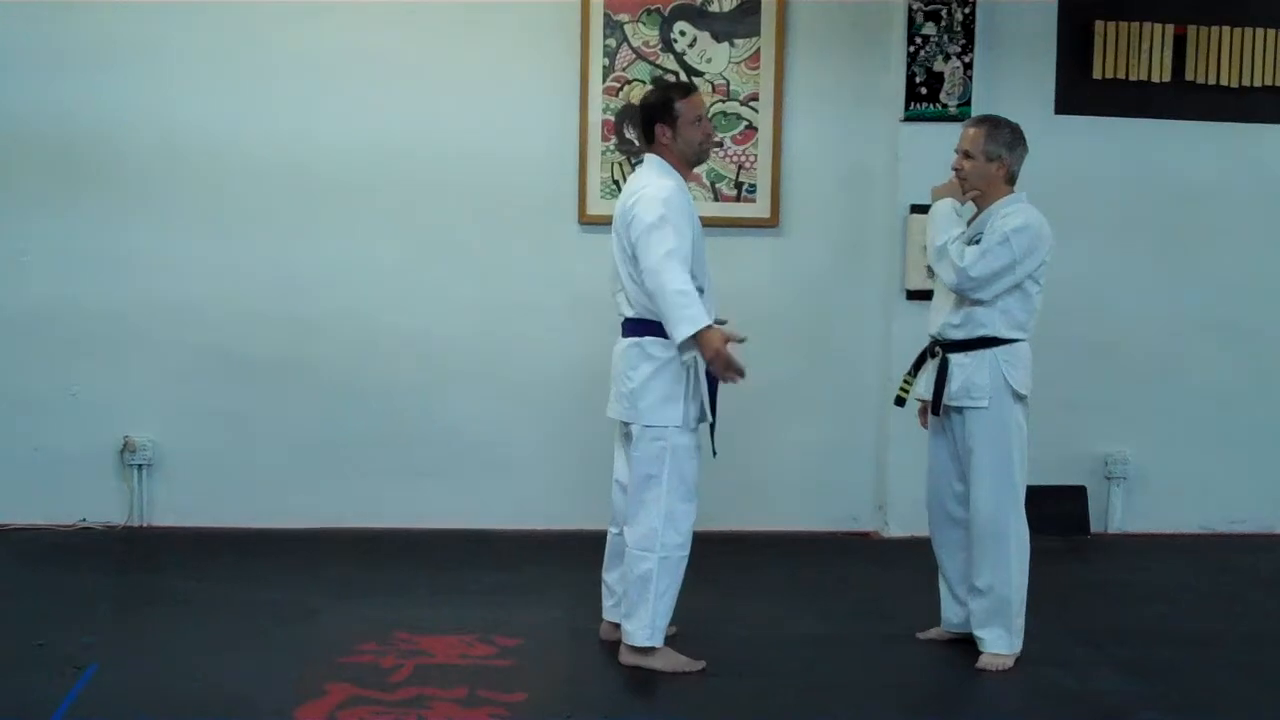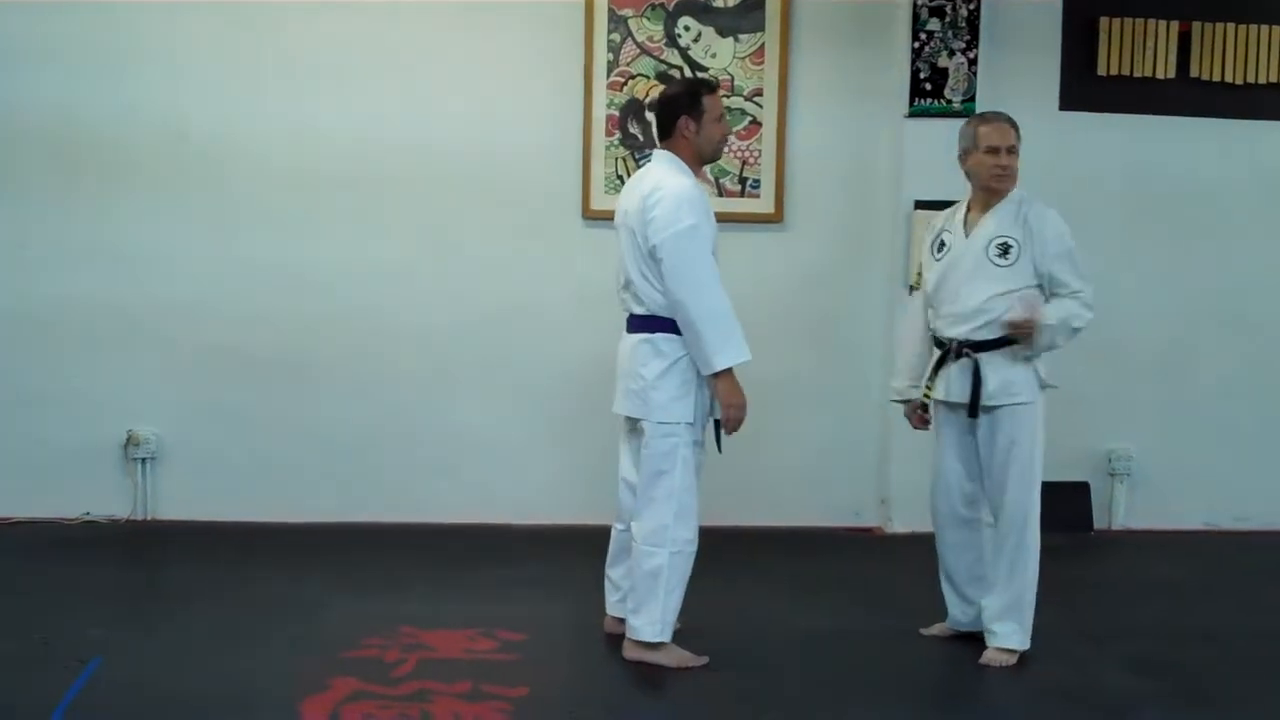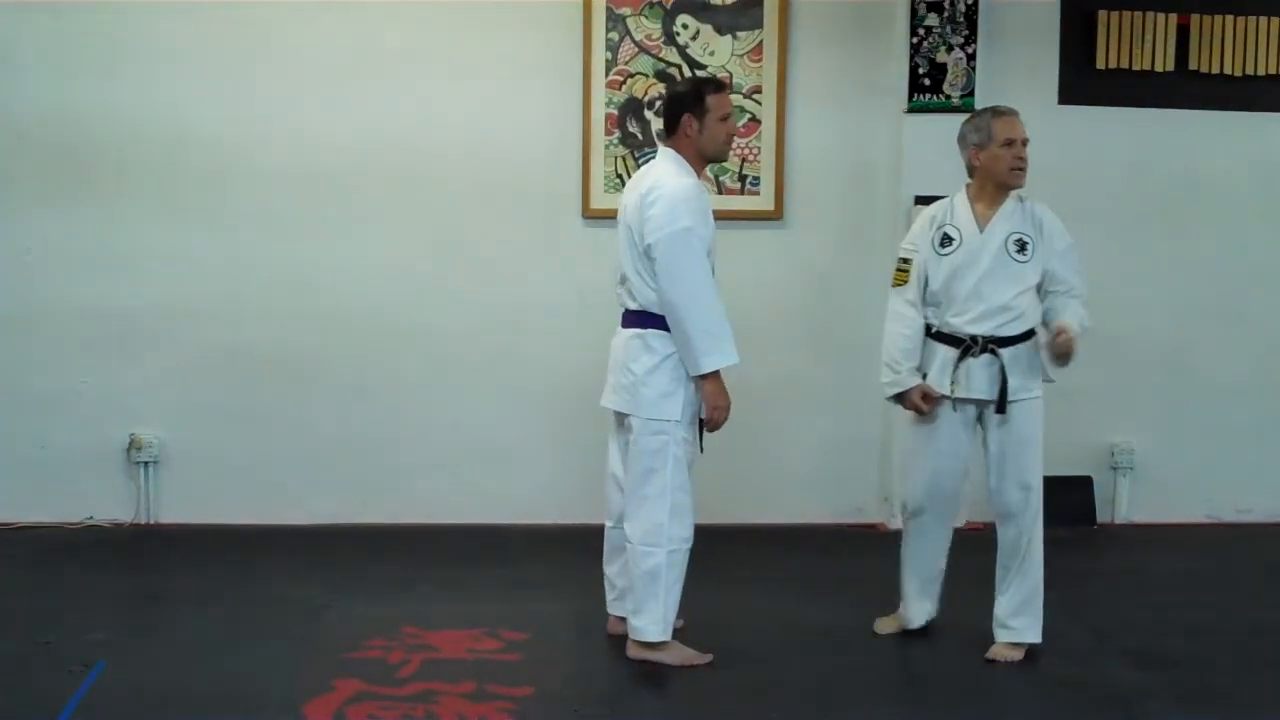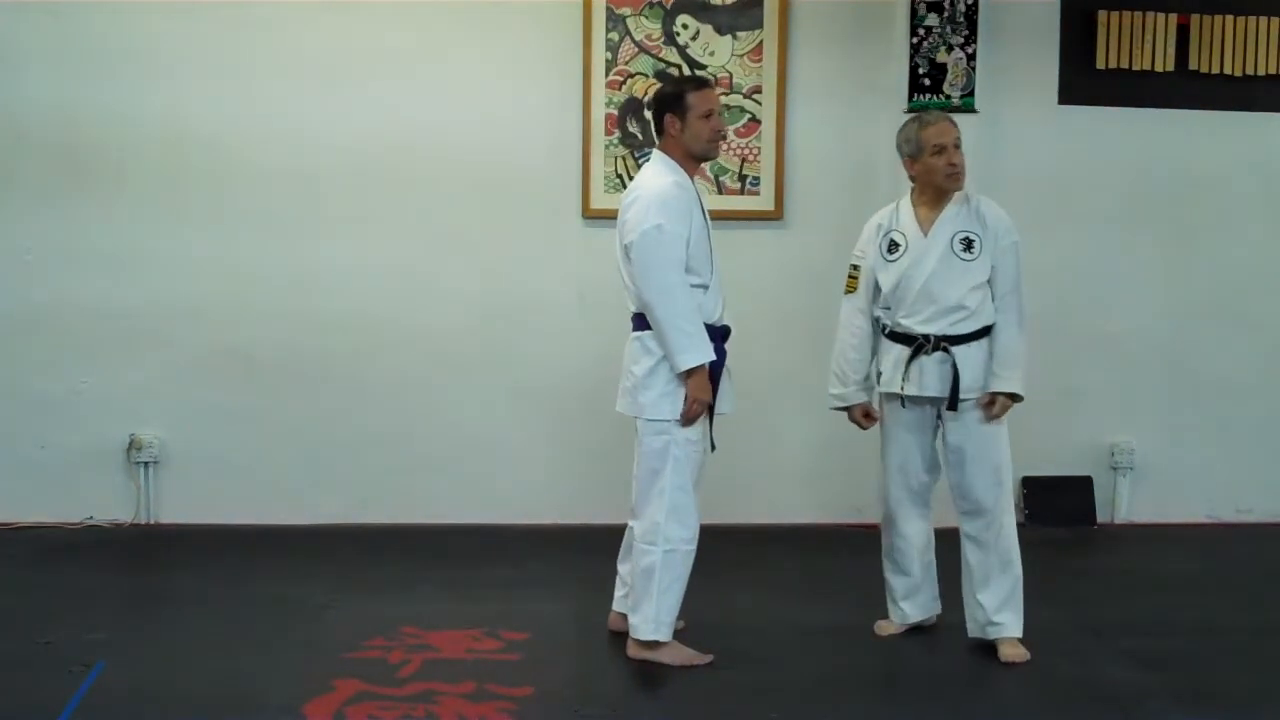
dt=0.7s
person 1, frame 1
left shoulder: (653, 188)
right shoulder: (660, 196)
right elbow: (666, 274)
left wrist: (696, 335)
right wrist: (703, 333)
left hip: (650, 359)
right hip: (663, 363)
left knee: (636, 500)
right knee: (663, 509)
left ankle: (620, 615)
right ankle: (641, 639)
person 1, frame 2
left shoulder: (644, 183)
right shoulder: (680, 194)
right elbow: (696, 292)
right wrist: (725, 375)
left hip: (646, 350)
right hip: (671, 360)
left knee: (640, 496)
right knee: (668, 507)
left ankle: (623, 609)
right ankle: (647, 635)
person 1, frame 3
left shoulder: (651, 179)
right shoulder: (680, 192)
right elbow: (688, 293)
right wrist: (711, 376)
left hip: (641, 351)
right hip: (663, 360)
left knee: (632, 495)
right knee: (660, 504)
left ankle: (625, 609)
right ankle: (649, 633)
person 1, frame 4
left shoulder: (674, 187)
right shoulder: (660, 192)
right elbow: (664, 292)
right wrist: (695, 370)
left hip: (676, 360)
right hip: (671, 364)
left knee: (657, 496)
right knee: (669, 504)
left ankle: (630, 606)
right ankle: (649, 633)
person 2, frame 1
left shoulder: (1022, 224)
right shoulder: (976, 220)
left elbow: (964, 276)
left wrist: (945, 209)
right wrist: (932, 383)
left hip: (990, 379)
right hip: (951, 375)
left knee: (994, 509)
right knee: (947, 505)
left ankle: (1000, 633)
right ankle: (961, 616)
person 2, frame 2
left shoulder: (1040, 223)
right shoulder: (945, 226)
left elbow: (1071, 297)
right elbow: (922, 312)
left wrist: (1042, 324)
right wrist: (911, 385)
left hip: (1009, 381)
right hip: (950, 380)
left knee: (1012, 508)
right knee: (951, 505)
left ankle: (1007, 630)
right ankle: (966, 611)
person 2, frame 3
left shoulder: (1041, 223)
right shoulder: (934, 221)
left elbow: (1065, 296)
right elbow: (906, 304)
left wrist: (1065, 333)
right wrist: (904, 378)
left hip: (1013, 377)
right hip: (945, 372)
left knee: (1018, 504)
right knee: (927, 496)
left ankle: (1016, 626)
right ankle: (915, 605)
person 2, frame 4
left shoulder: (989, 220)
right shoulder: (881, 227)
left elbow: (1008, 308)
right elbow: (857, 315)
left wrist: (1006, 381)
right wrist: (851, 390)
left hip: (970, 374)
right hip: (903, 375)
left knee: (985, 500)
right knee: (904, 497)
left ankle: (1000, 623)
right ankle: (912, 606)
